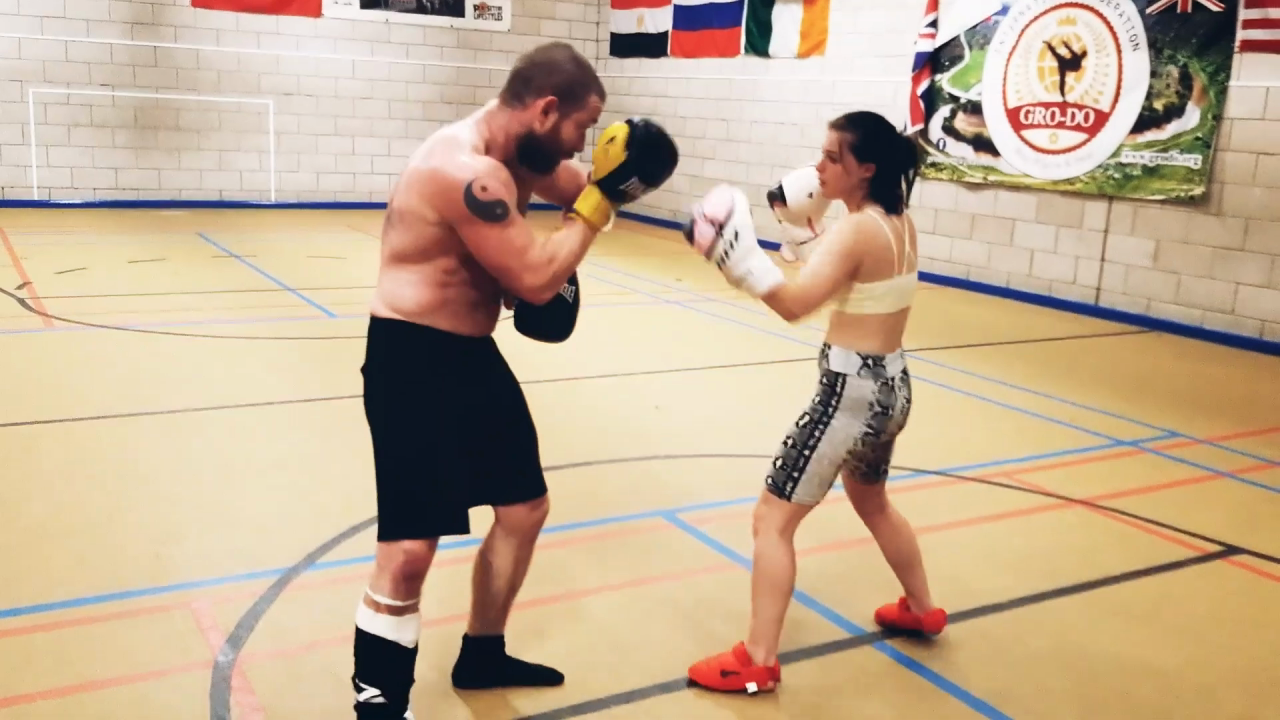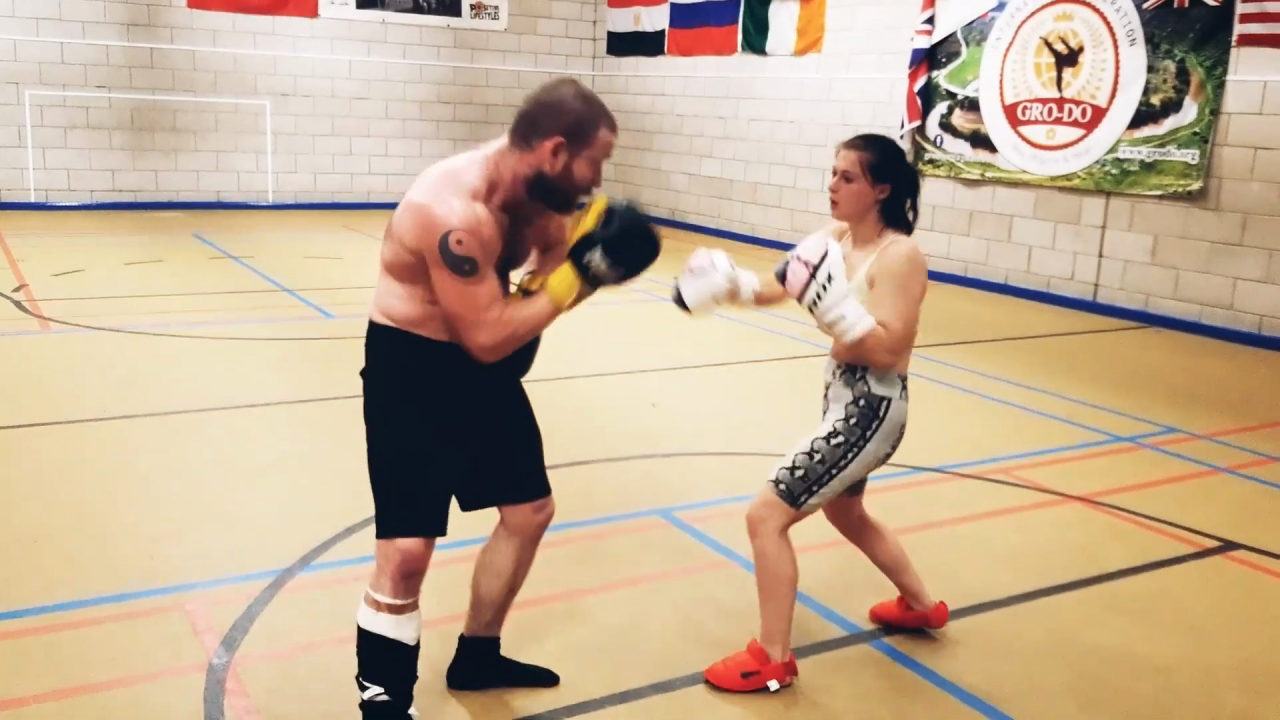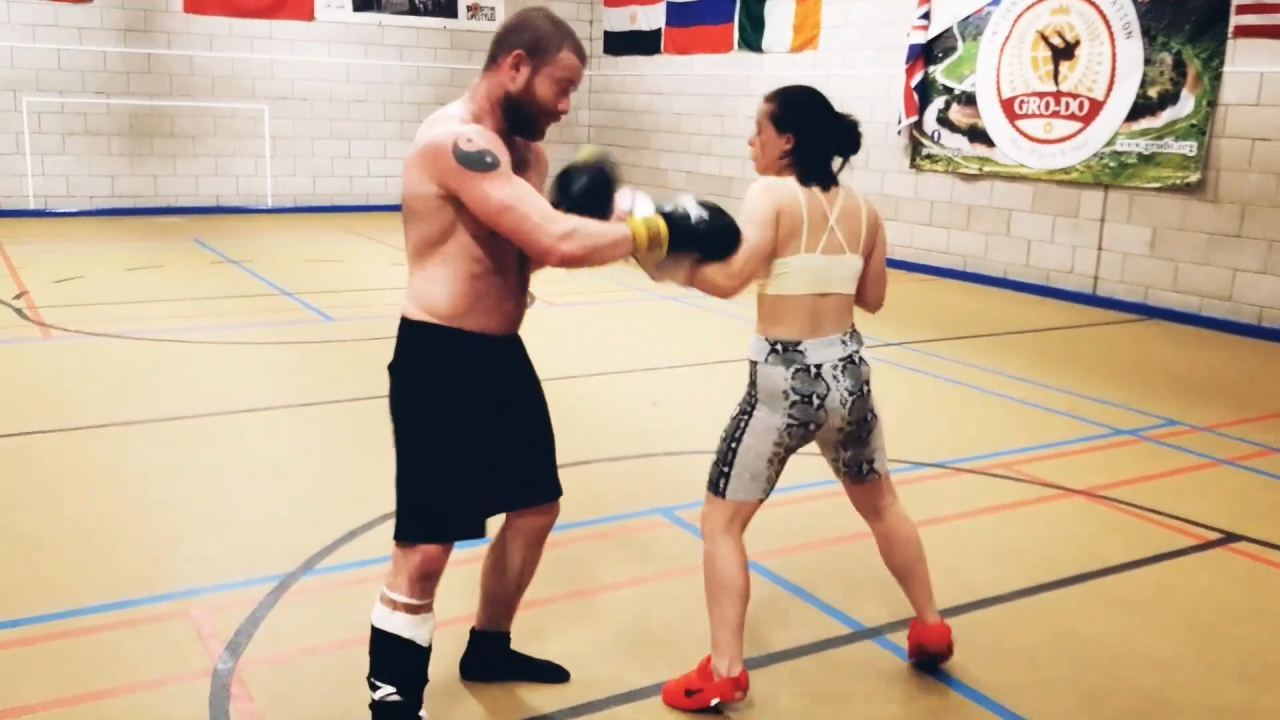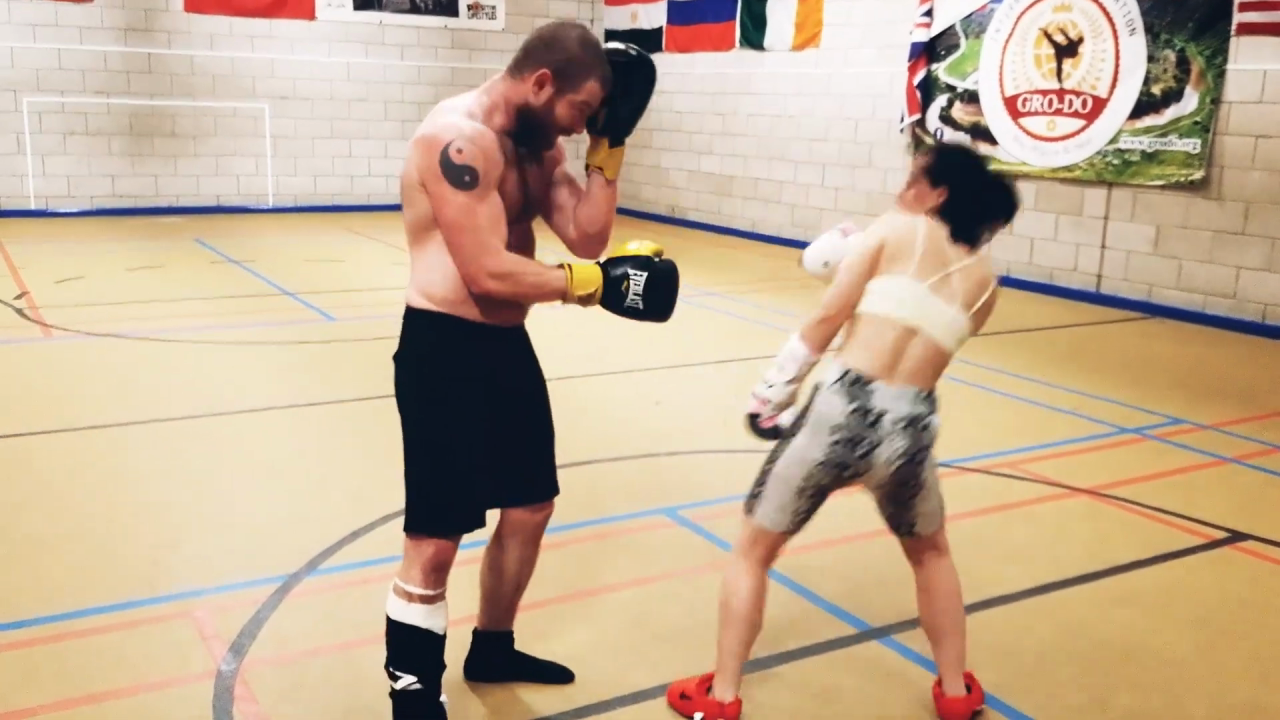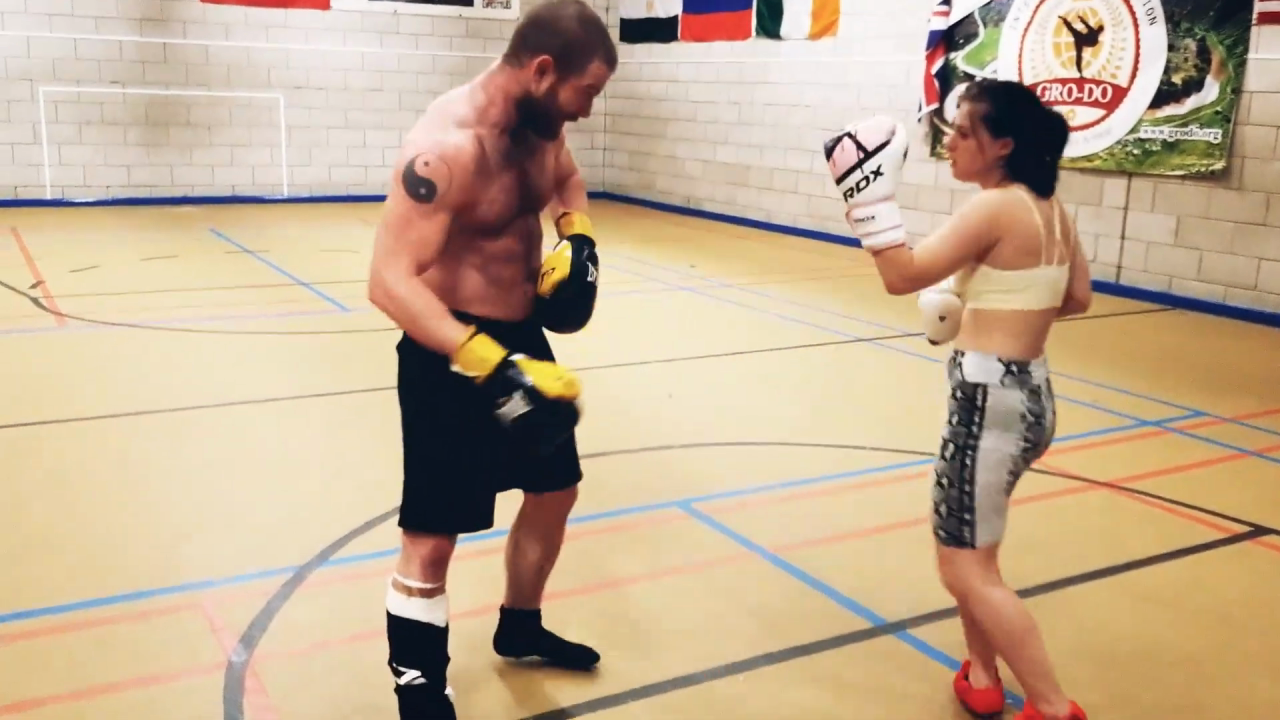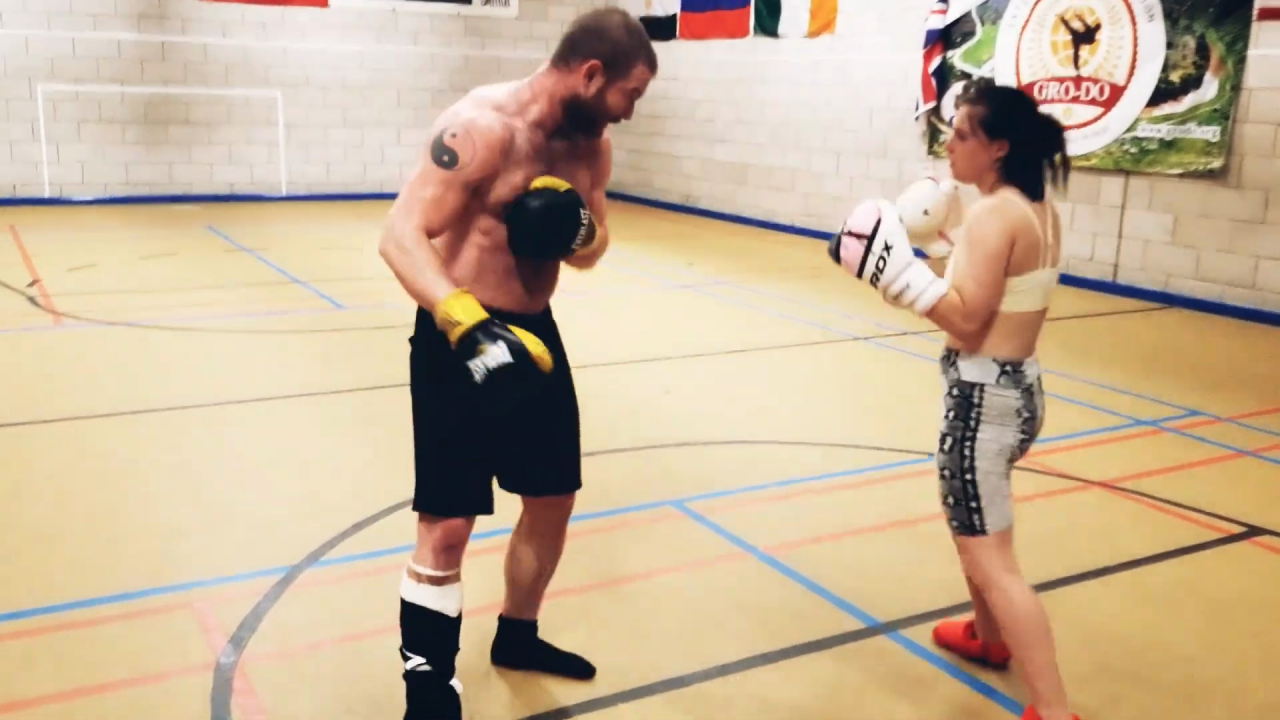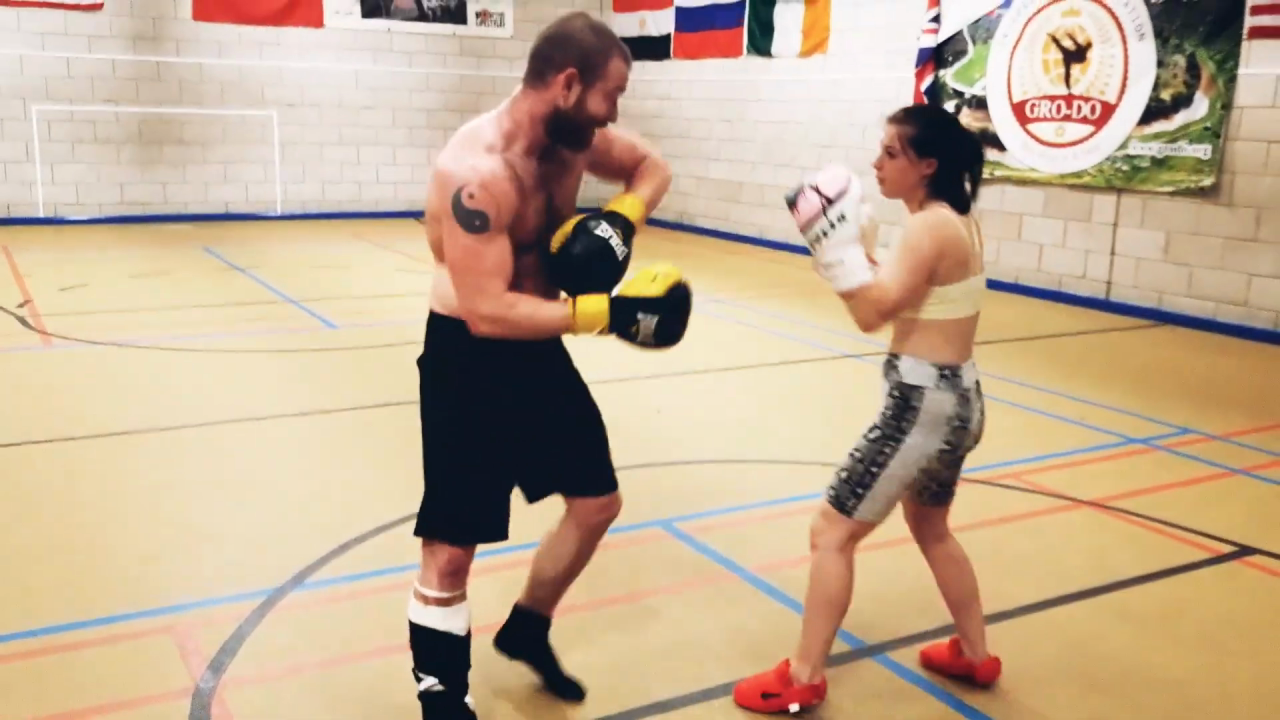
dt=0.4s
person 1, frame 1
left shoulder: (517, 147)
right shoulder: (466, 172)
left elbow: (577, 190)
right elbow: (535, 281)
right wrist: (605, 198)
left hip: (472, 353)
right hip: (411, 361)
left knee: (524, 509)
right knee: (409, 549)
left ankle: (482, 653)
person 1, frame 2
left shoulder: (535, 182)
right shoulder: (456, 213)
left elbow: (555, 247)
right elbow: (488, 337)
left wrist: (538, 289)
right wrist: (577, 277)
left hip: (478, 362)
right hip: (409, 368)
left knee: (528, 511)
right knee: (406, 549)
left ankle: (477, 656)
person 1, frame 3
left shoulder: (519, 141)
right shoulder: (456, 141)
left elbow: (539, 238)
right elbow: (557, 243)
right wrist: (660, 230)
left hip: (501, 355)
right hip: (439, 364)
left knee: (535, 510)
right knee: (425, 551)
left ankle: (488, 648)
person 1, frame 4
left shoulder: (536, 147)
right shoulder: (458, 138)
left elbow: (588, 236)
right elbow: (491, 272)
left wrist: (610, 141)
right wrist: (600, 283)
left hip: (507, 346)
right hip: (444, 352)
left knee: (529, 509)
right knee: (434, 543)
left ankle: (492, 648)
person 1, frame 5
left shoulder: (542, 124)
right shoulder: (446, 146)
left elbow: (566, 180)
right elbow: (391, 284)
left wrist: (577, 237)
right wrist: (491, 367)
left hip: (517, 339)
right hip: (448, 352)
left knee: (555, 490)
right knee: (432, 540)
left ankle: (521, 625)
person 1, frame 6
left shoulder: (589, 141)
right shoulder: (480, 125)
left elbow: (584, 256)
right elbow: (401, 236)
left wrist: (579, 229)
right wrist: (467, 326)
left hip: (533, 334)
right hip: (464, 344)
left knee: (552, 500)
right knee: (446, 528)
left ankle: (516, 636)
person 1, frame 7
left shoulder: (575, 134)
right shoulder: (478, 170)
left elbow: (653, 166)
right elbow: (484, 311)
left wrist: (619, 221)
right wrist: (611, 313)
left hip: (540, 351)
right hip: (468, 361)
left knee: (596, 500)
right knee: (451, 550)
left ankle: (527, 627)
person 2, frame 1
left shoulder: (857, 230)
right shoulder: (896, 222)
left elbow: (794, 304)
left wrist: (732, 246)
left hip: (852, 390)
right hip: (888, 386)
left knee: (772, 520)
right knee: (870, 500)
left ankle: (758, 661)
right ankle: (921, 608)
person 2, frame 2
left shoulder: (900, 257)
right shoulder: (839, 237)
left elbow: (889, 352)
right elbow: (787, 290)
left wrist: (827, 298)
right wrist: (731, 282)
left hip: (869, 412)
right hip: (847, 403)
left knee: (766, 518)
right knee: (847, 515)
left ankle: (773, 658)
right ankle: (921, 605)
person 2, frame 3
left shoulder: (773, 195)
right shoulder: (861, 209)
left elbow: (727, 280)
left wrist: (667, 259)
left hip: (782, 382)
right hip: (848, 374)
left knee: (720, 522)
right knee: (879, 504)
left ankle: (724, 672)
right ankle: (930, 628)
person 2, frame 4
left shoulder: (894, 230)
right shoulder: (985, 279)
left elbow: (832, 315)
left wrist: (775, 388)
left hip: (841, 414)
right hip: (909, 430)
left knee: (751, 553)
right knee: (931, 553)
person 2, frame 5
left shoulder: (992, 208)
right shoulder: (1048, 210)
left elbow: (902, 277)
right elbow: (1077, 299)
left wrist: (870, 194)
left hip: (991, 404)
right hip: (1030, 398)
left knee: (968, 575)
right knee: (974, 557)
person 2, frame 6
left shoulder: (994, 214)
right shoulder: (1038, 210)
left elbow: (963, 320)
left wrist: (891, 263)
right wrist: (946, 244)
left hip: (982, 397)
right hip: (1015, 389)
left knee: (992, 564)
right knee: (964, 518)
right ankle: (988, 636)
person 2, frame 7
left shoulder: (928, 227)
right shoulder: (956, 221)
left elbow: (871, 313)
left wrist: (834, 239)
right wrist: (857, 249)
left hip: (920, 403)
right hip: (956, 399)
left knee: (830, 535)
right knee: (930, 528)
left ankle: (803, 679)
right ankle: (973, 653)
